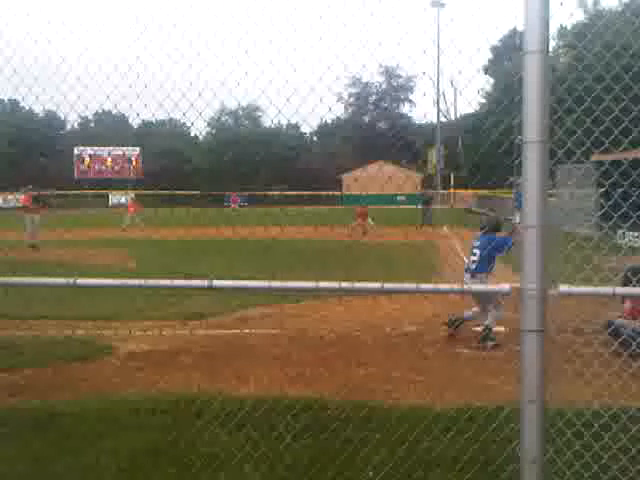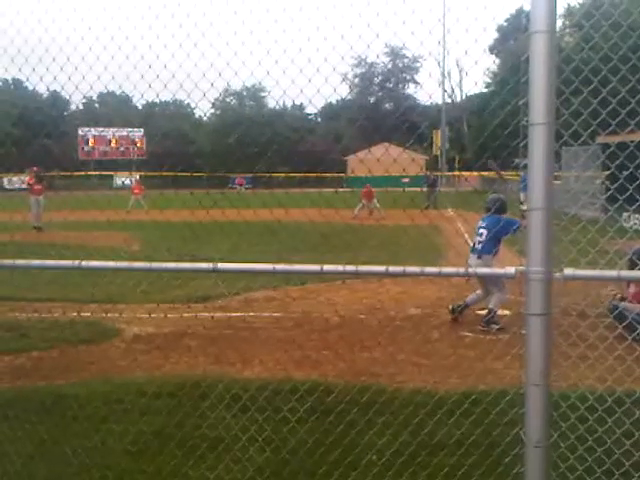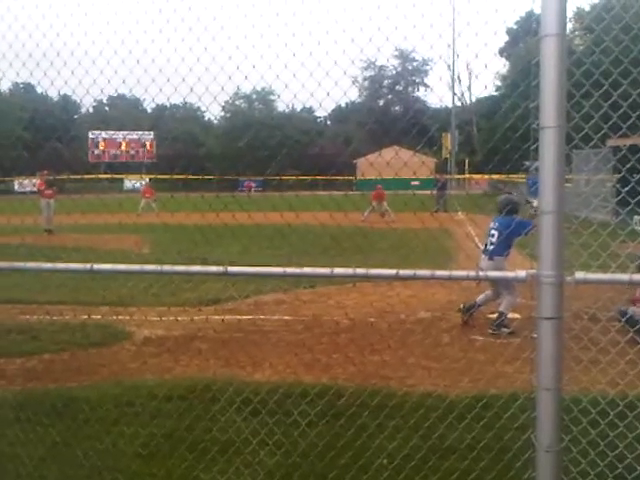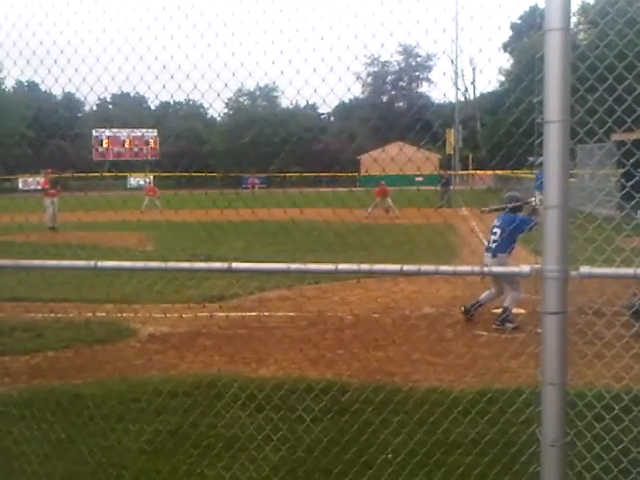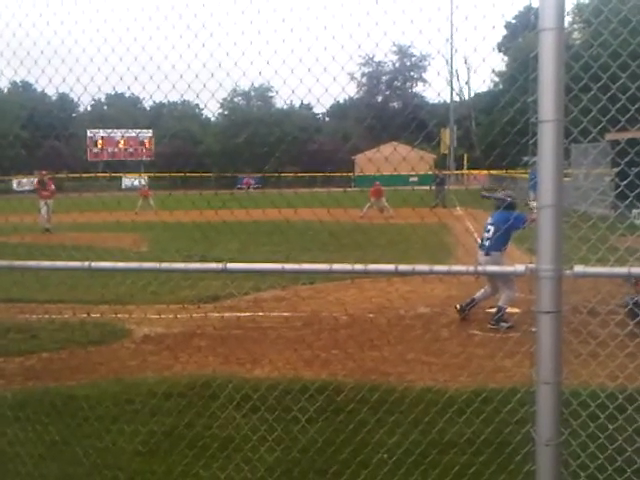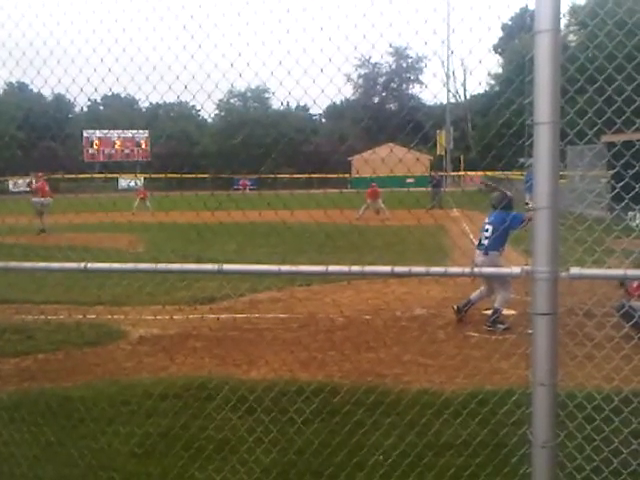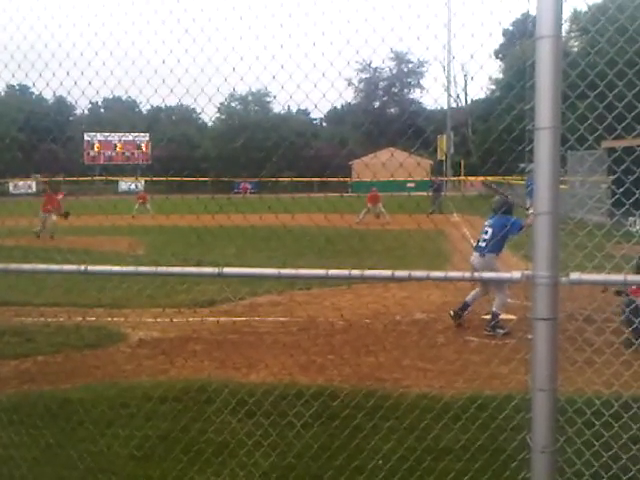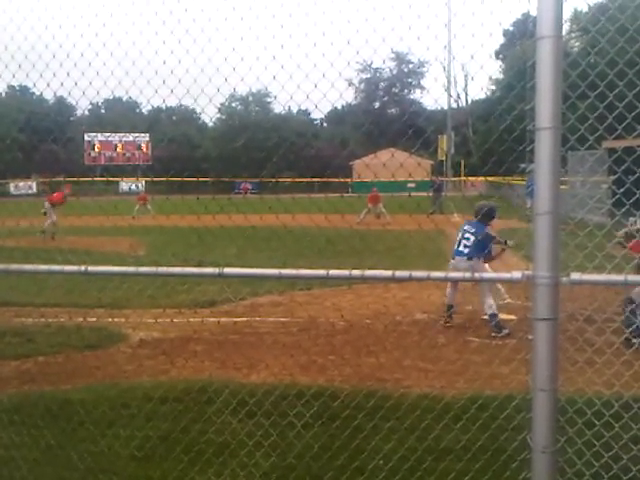
dt=0.7s
person 1, frame 1
left shoulder: (480, 238)
right shoulder: (492, 240)
left elbow: (502, 241)
left wrist: (513, 229)
right wrist: (517, 229)
left hip: (470, 278)
right hip: (478, 280)
left knee: (483, 308)
right knee: (496, 307)
left ankle: (455, 322)
right ankle: (484, 337)
person 1, frame 2
left shoulder: (484, 220)
right shoulder: (499, 221)
left elbow: (509, 224)
right elbow: (523, 224)
left hip: (474, 260)
right hip: (483, 261)
left knee: (486, 290)
right knee: (500, 290)
left ankle: (457, 309)
right ankle: (487, 321)
person 1, frame 3
left shoulder: (496, 220)
right shoulder: (512, 222)
left elbow: (519, 225)
right elbow: (535, 224)
left hip: (485, 261)
right hip: (495, 263)
left knee: (496, 291)
right knee: (510, 293)
left ankle: (468, 309)
right ankle: (497, 325)
person 1, frame 4
left shoulder: (501, 217)
right shoulder: (514, 219)
left elbow: (522, 220)
right elbow: (535, 222)
left wrist: (532, 209)
right wrist: (536, 210)
left hip: (489, 258)
right hip: (498, 259)
left knee: (498, 289)
right knee: (514, 289)
left ankle: (470, 309)
right ankle: (502, 320)
person 1, frame 5
left shoulder: (495, 216)
right shoulder: (508, 216)
left elbow: (522, 220)
right elbow: (531, 219)
left wrist: (530, 215)
left hip: (483, 256)
right hip: (493, 257)
left knee: (494, 287)
right knee: (509, 287)
left ankle: (464, 307)
right ankle: (497, 319)
person 1, frame 6
left shoulder: (493, 215)
right shoulder: (506, 216)
left elbow: (518, 221)
right elbow: (528, 218)
left hip: (480, 256)
right hip: (490, 257)
left knee: (489, 287)
right knee: (504, 287)
left ankle: (461, 308)
right ankle: (493, 321)
person 1, frame 7
left shoulder: (492, 219)
right shoulder: (506, 220)
left elbow: (513, 226)
right elbow: (525, 224)
right wrist: (531, 215)
left hip: (475, 257)
right hip: (487, 259)
left knee: (483, 289)
right knee: (501, 291)
left ankle: (458, 312)
right ankle: (492, 325)
person 1, frame 8
left shoulder: (466, 224)
right shoulder: (485, 234)
right elbow: (486, 259)
left wrist: (501, 242)
right wrist: (503, 249)
left hip: (455, 261)
right hip: (472, 263)
left knee: (452, 286)
right knee: (487, 294)
left ankle: (448, 316)
right ankle: (496, 326)
